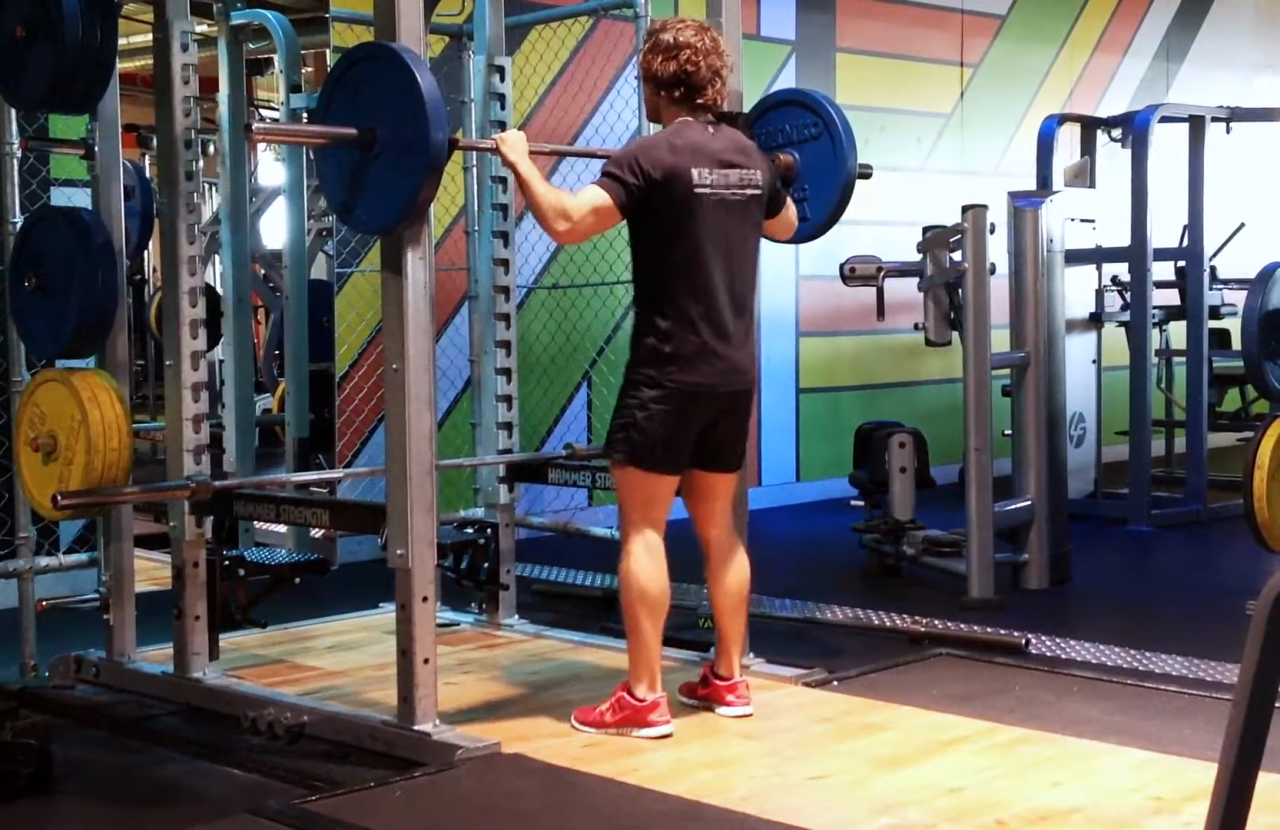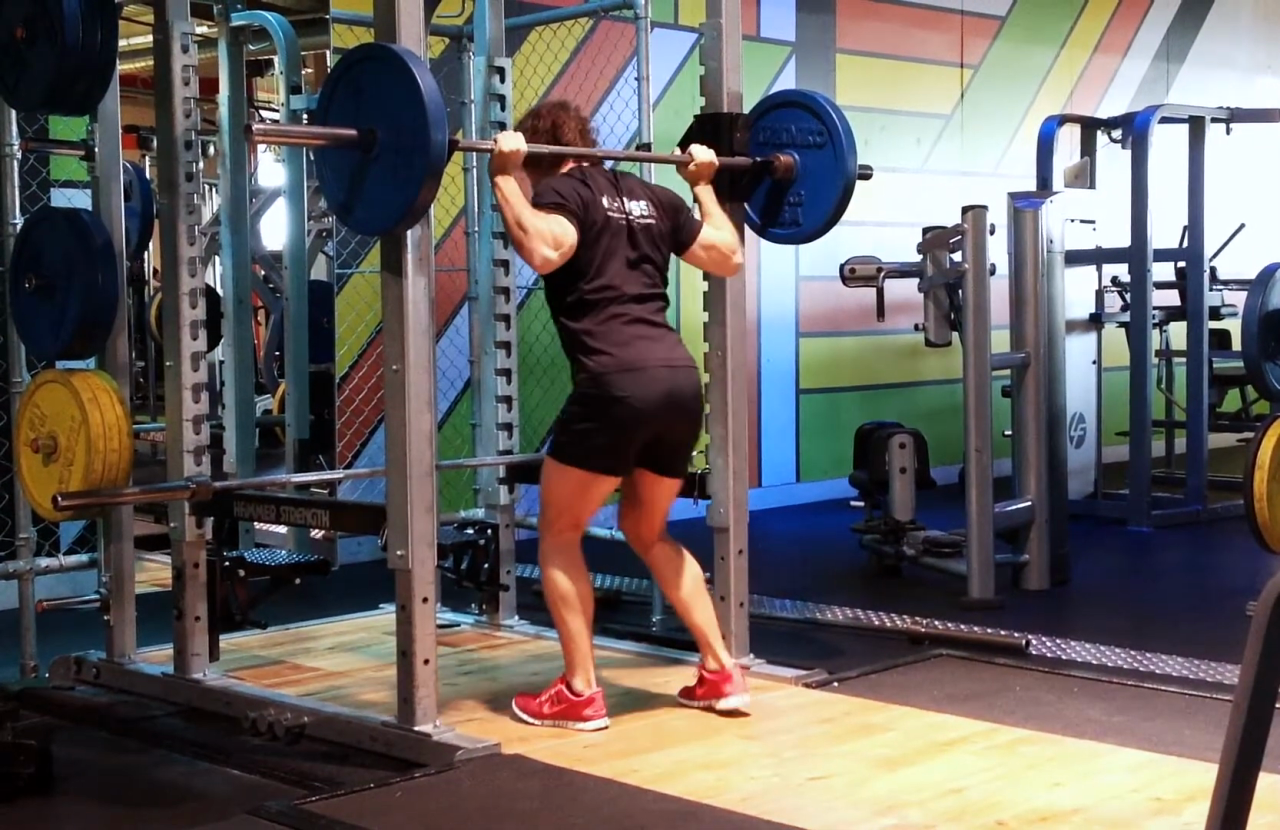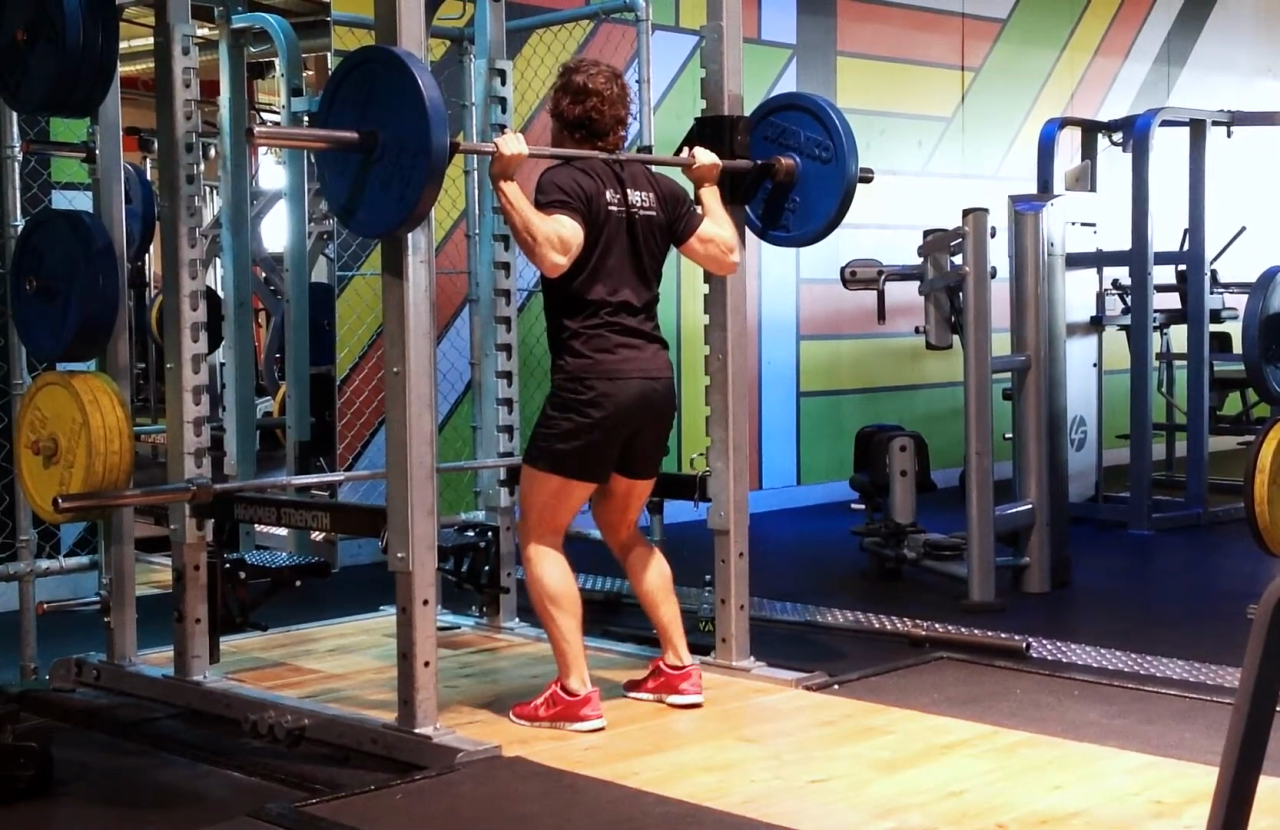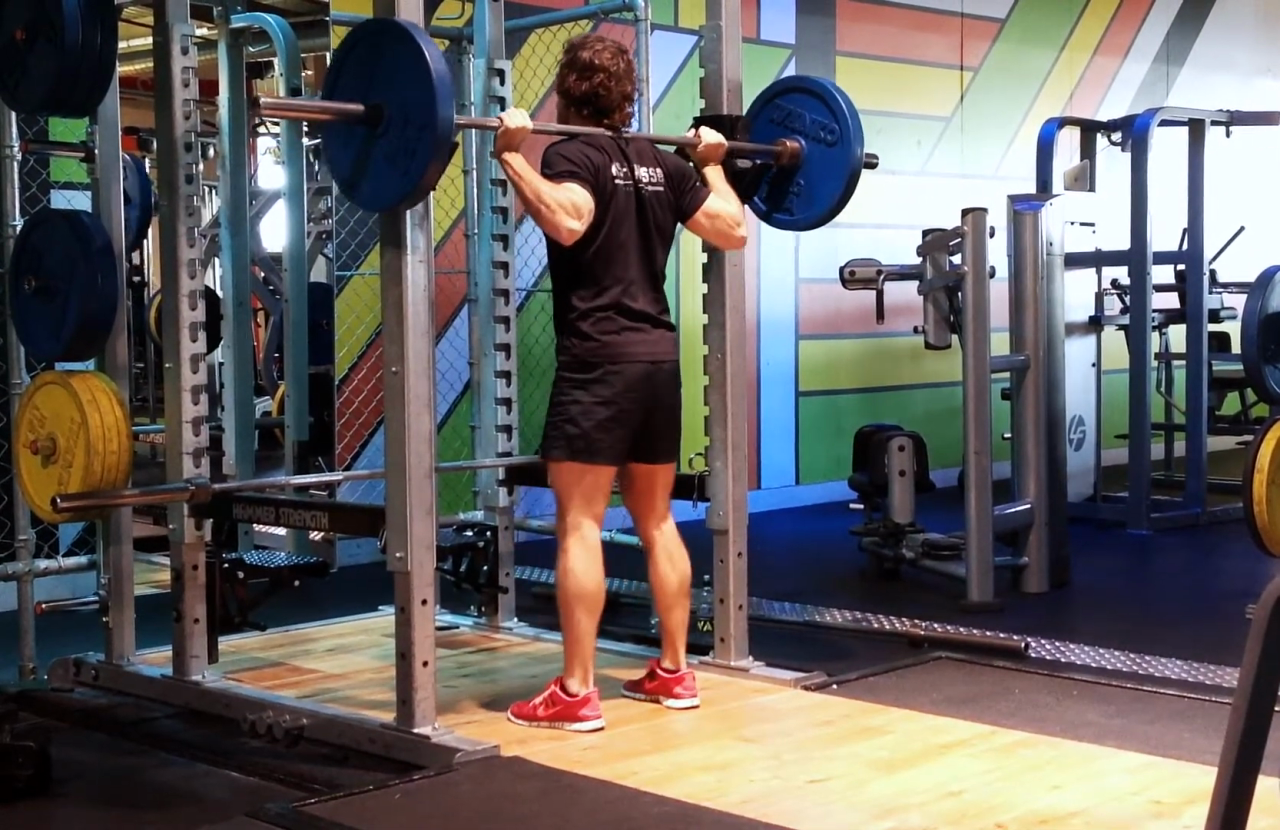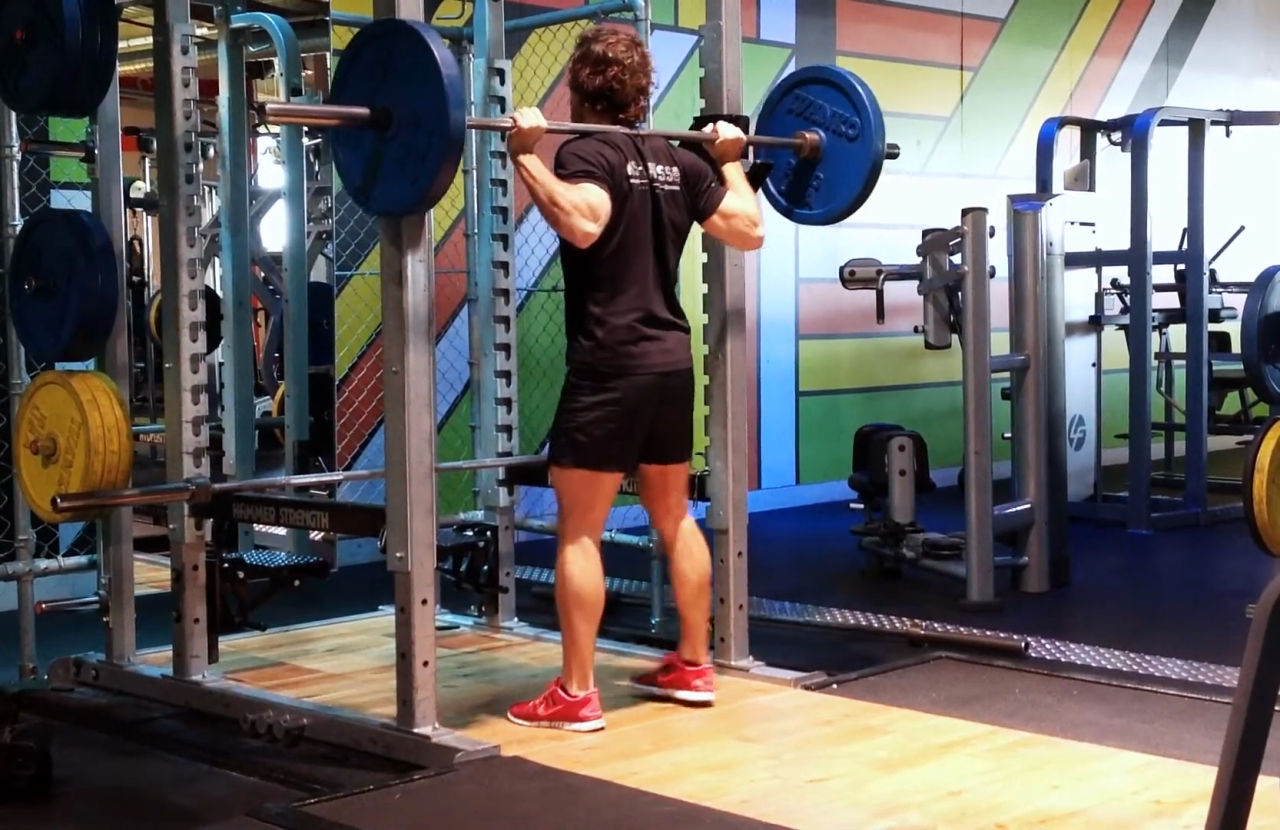
dt=1s
person 1, frame 1
left shoulder: (652, 155)
right shoulder: (749, 155)
left elbow: (565, 222)
right elbow: (786, 225)
left wrist: (520, 160)
left hip: (670, 374)
right hip: (735, 373)
left knee: (642, 531)
right knee: (719, 529)
left ankle: (642, 697)
right ankle: (727, 680)
person 1, frame 2
left shoulder: (560, 191)
right shoulder: (651, 197)
left elbow: (543, 250)
right elbow: (730, 258)
left wrist: (504, 177)
right wrist: (703, 185)
left hip: (616, 385)
right hip: (679, 380)
left knee: (558, 535)
right knee: (647, 531)
left ankle: (580, 692)
right ankle: (721, 670)
person 1, frame 3
left shoulder: (564, 180)
right shoulder: (658, 188)
left elbow: (554, 254)
right elbow: (725, 255)
left wrist: (506, 180)
right wrist: (708, 183)
left hip: (593, 383)
right hip: (653, 379)
left knee: (539, 537)
right knee: (623, 529)
left ankle: (575, 692)
right ankle: (679, 666)
person 1, frame 4
left shoulder: (569, 154)
right shoulder: (664, 164)
left elbow: (567, 221)
right elbow: (733, 231)
left wrist: (511, 154)
right wrist: (711, 163)
left hip: (600, 361)
right hip: (659, 357)
left knee: (579, 525)
right knee: (656, 520)
left ankle: (577, 692)
right ankle: (675, 672)
person 1, frame 5
left shoulder: (583, 152)
right shoulder: (680, 162)
left elbow: (584, 223)
right elbow: (749, 229)
left wrist: (527, 156)
right wrist: (731, 161)
left hip: (611, 366)
right hip: (672, 360)
left knee: (578, 532)
right knee: (674, 519)
left ankle: (575, 694)
right ankle: (693, 664)
